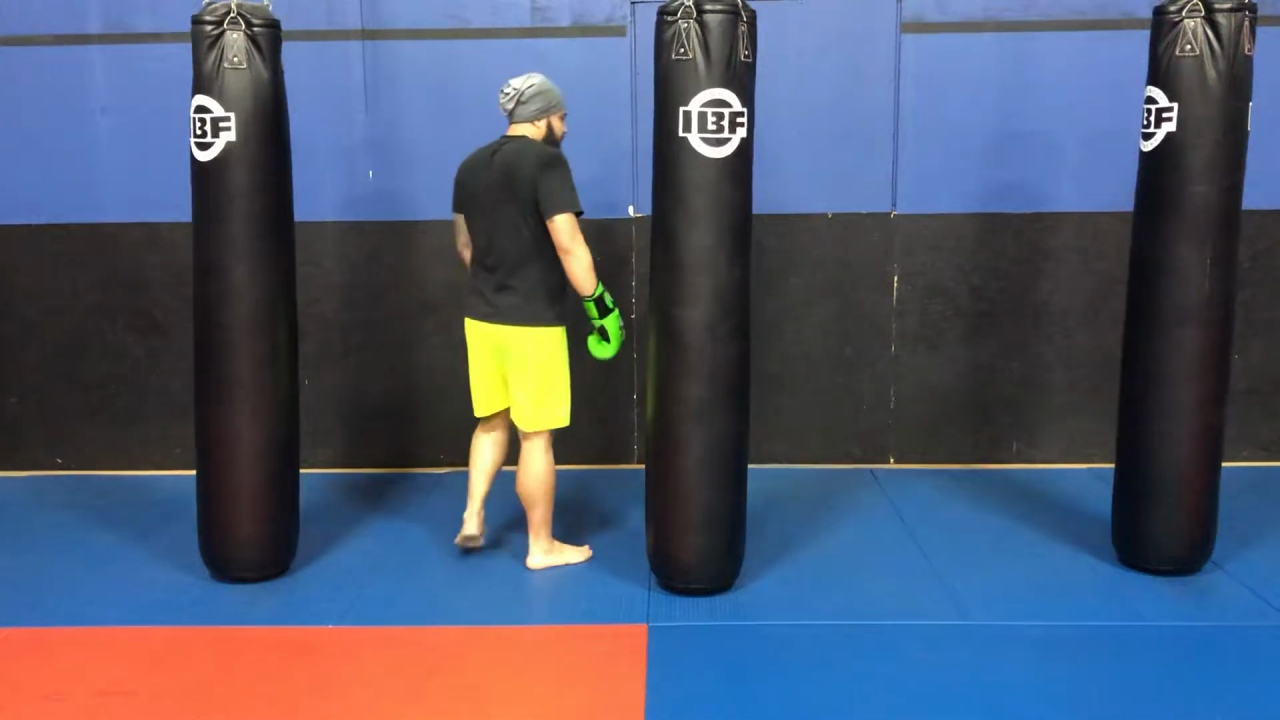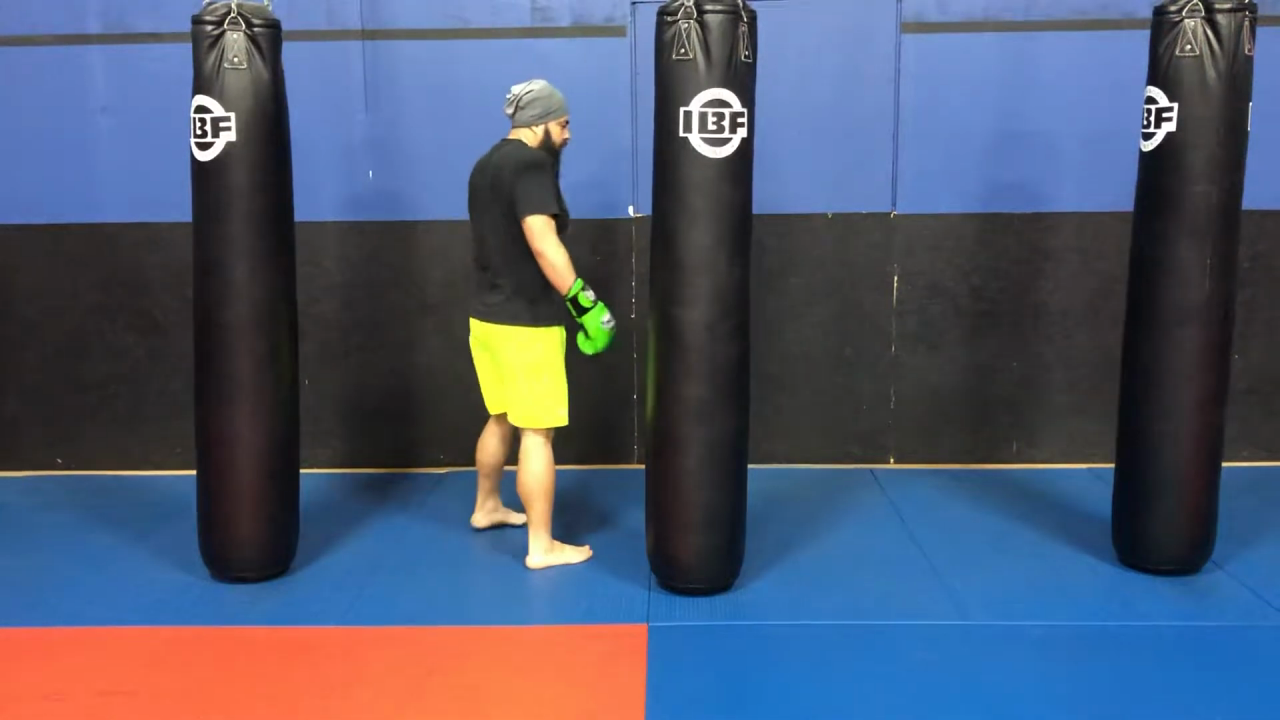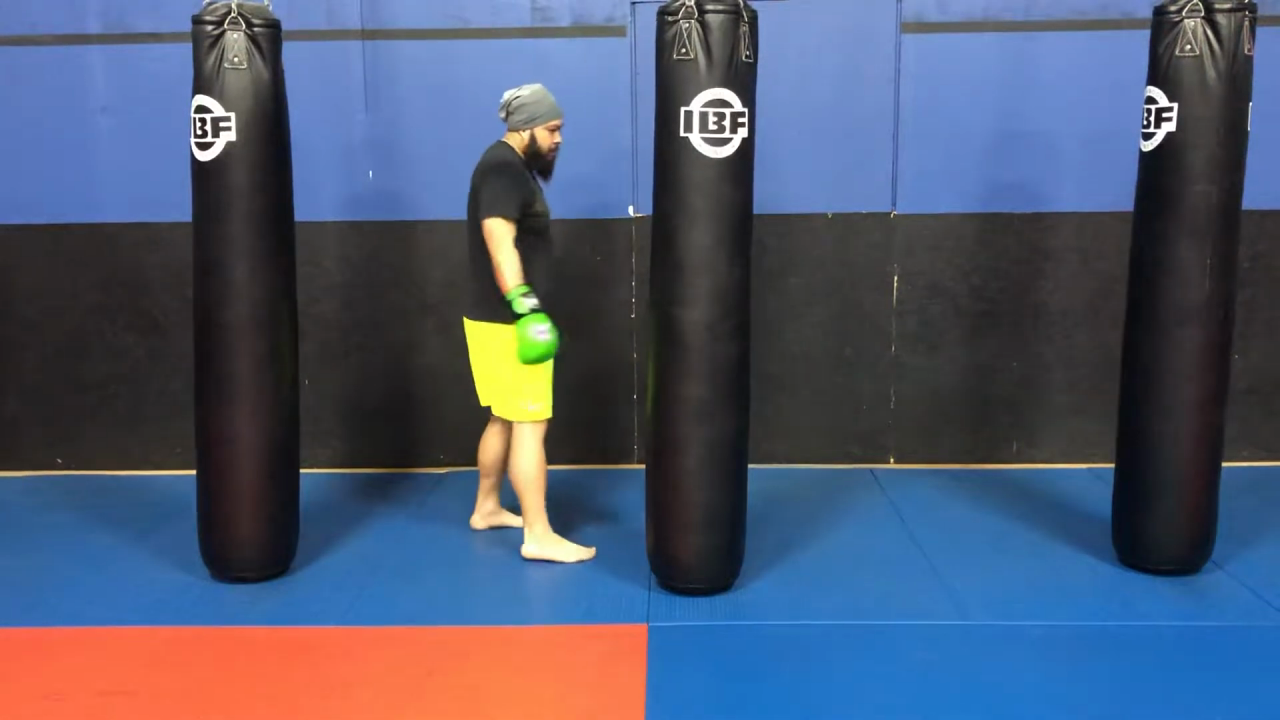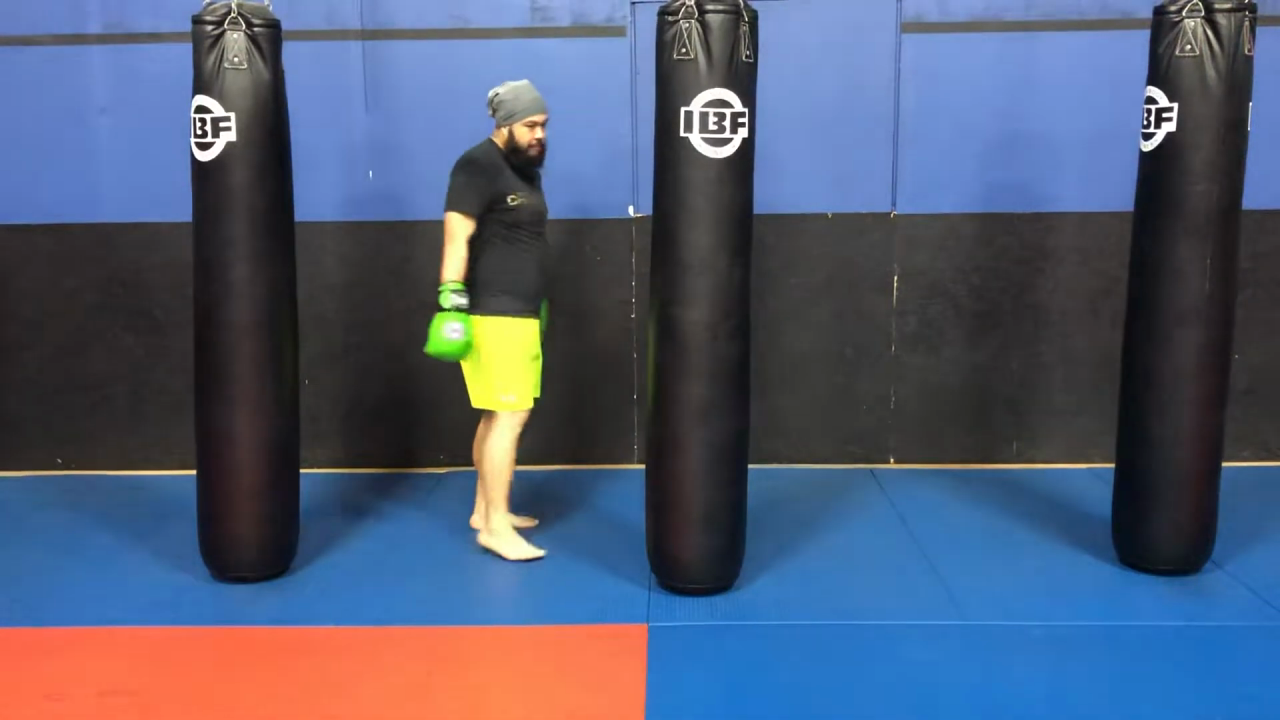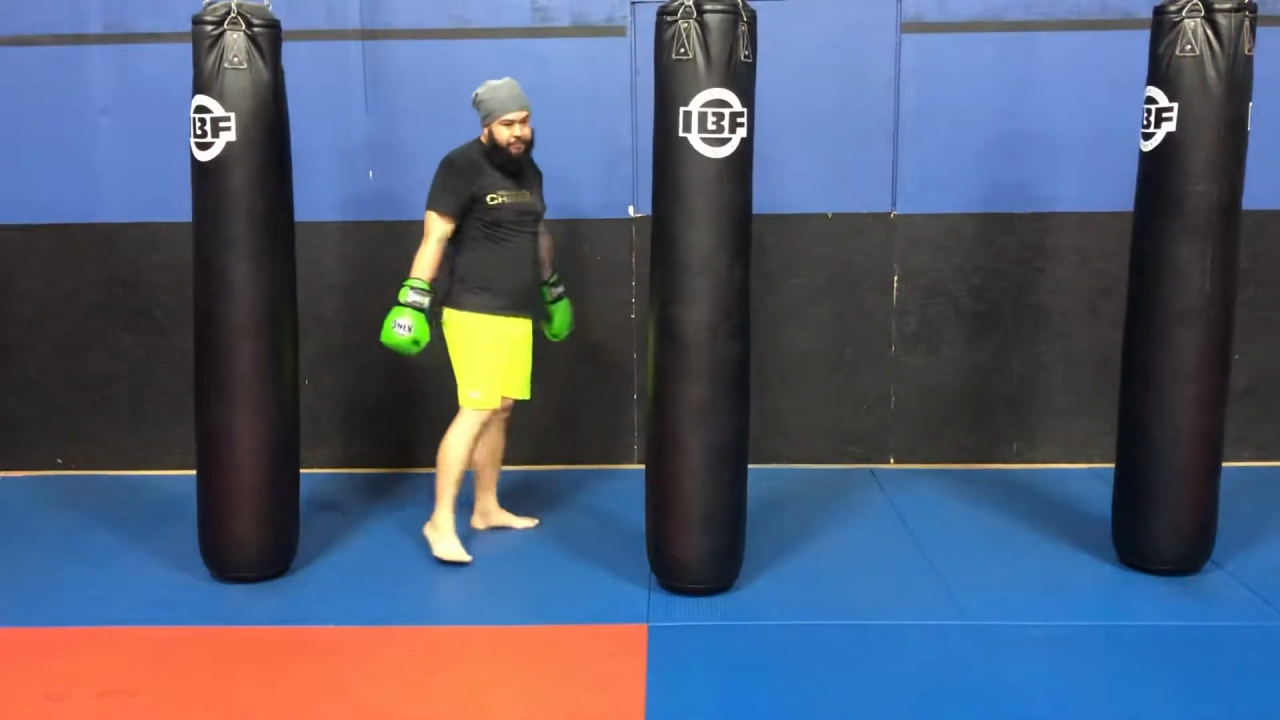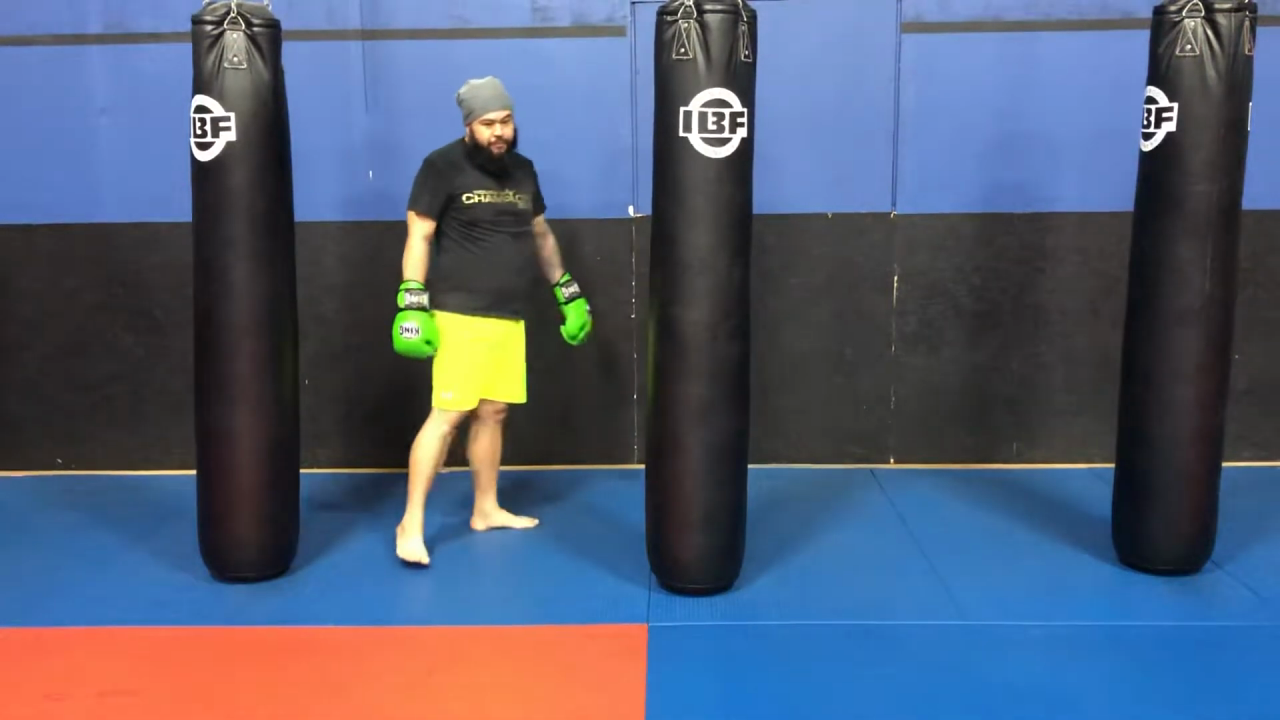
dt=0.2s
person 1, frame 1
left shoulder: (471, 166)
right shoulder: (546, 161)
right elbow: (569, 244)
right wrist: (600, 305)
left hip: (481, 319)
right hip: (535, 324)
left knee: (492, 423)
right knee: (537, 437)
left ankle: (473, 518)
right ankle: (542, 546)
person 1, frame 2
left shoulder: (486, 165)
right shoulder: (531, 165)
right elbow: (543, 244)
right wrist: (583, 301)
left hip: (486, 315)
right hip: (527, 322)
left knee: (502, 419)
right knee: (536, 432)
left ankle: (486, 506)
right ankle: (542, 545)
person 1, frame 3
left shoulder: (505, 166)
right shoulder: (504, 169)
right elbow: (500, 245)
right wrist: (526, 308)
left hip: (492, 316)
right hip: (505, 319)
left knee: (504, 417)
right knee: (529, 424)
left ankle: (487, 507)
right ankle: (539, 535)
person 1, frame 4
left shoulder: (525, 169)
right shoulder: (478, 167)
right elbow: (457, 239)
left wrist: (539, 298)
right wrist: (452, 304)
left hip: (518, 312)
right hip: (493, 315)
left knee: (498, 415)
right knee: (511, 415)
left ankle: (487, 508)
right ankle: (494, 524)
person 1, frame 5
left shoulder: (528, 168)
right shoulder: (462, 166)
left elbow: (538, 236)
right elbow: (434, 237)
left wrist: (555, 290)
right wrist: (413, 300)
left hip: (516, 312)
right hip: (477, 312)
left knee: (499, 413)
right knee: (476, 413)
left ankle: (486, 507)
right ankle: (441, 519)
person 1, frame 6
left shoulder: (522, 169)
right shoulder: (443, 166)
left elbow: (541, 235)
right elbow: (419, 236)
left wrist: (568, 293)
right wrist: (412, 302)
left hip: (510, 316)
right hip: (461, 314)
left knee: (493, 413)
right knee: (446, 415)
left ankle: (486, 509)
right ankle: (412, 521)
